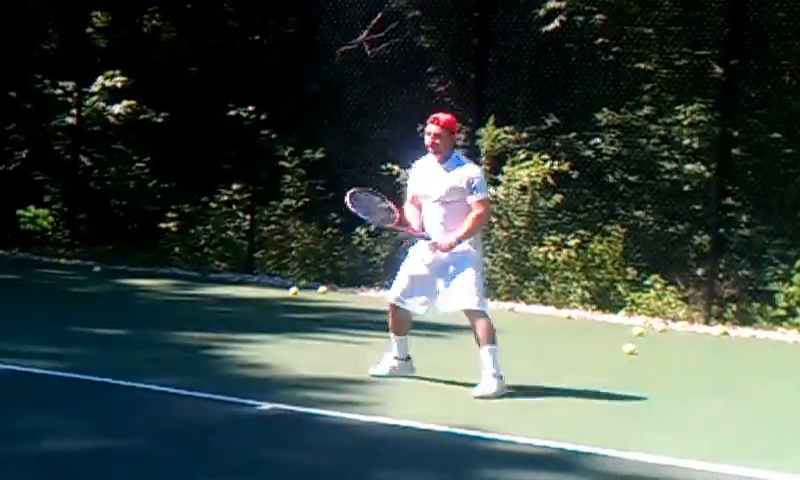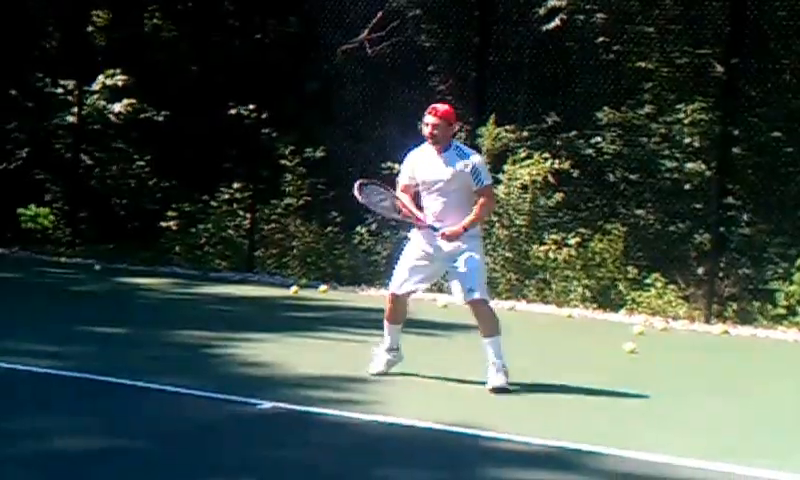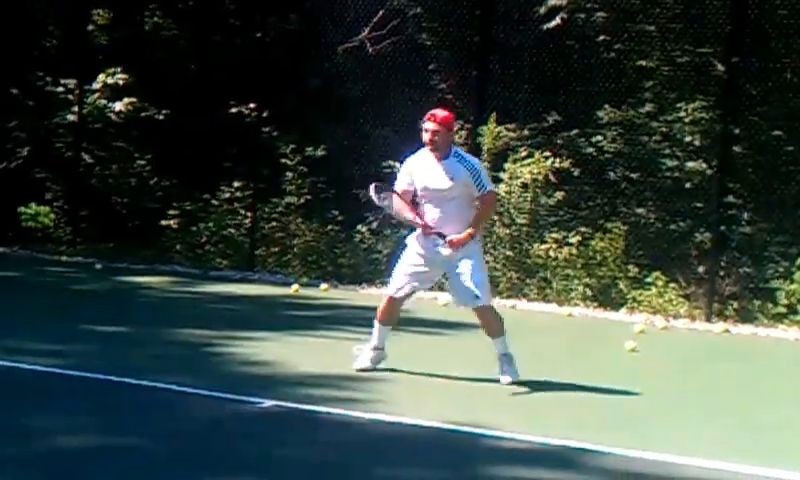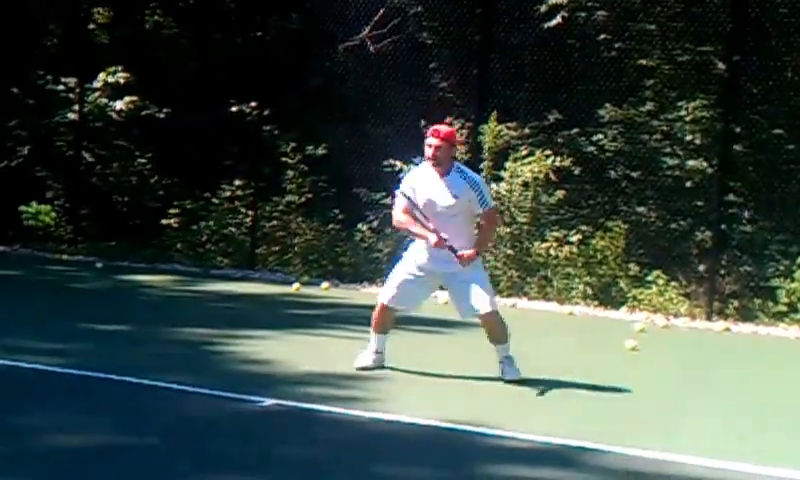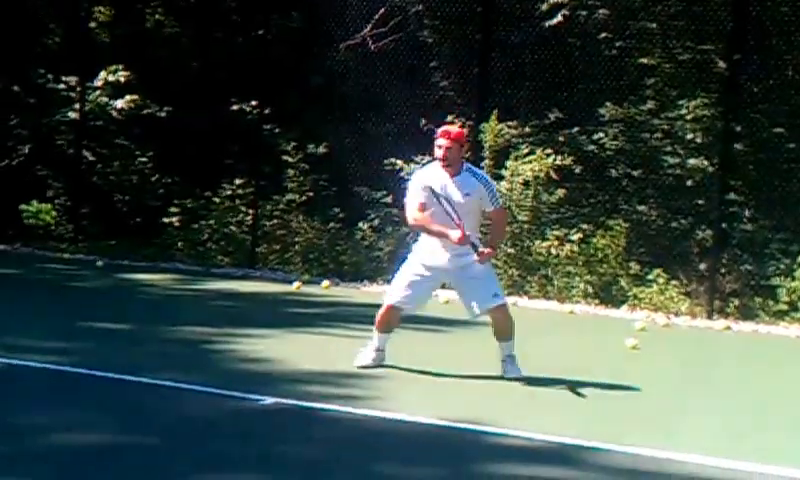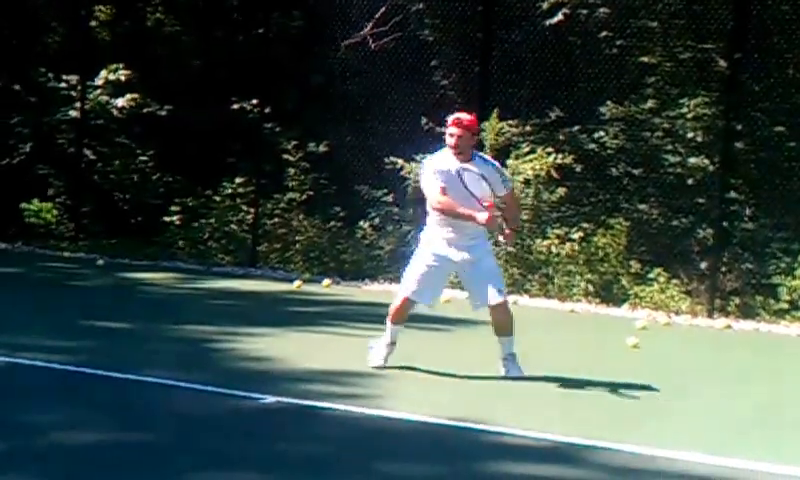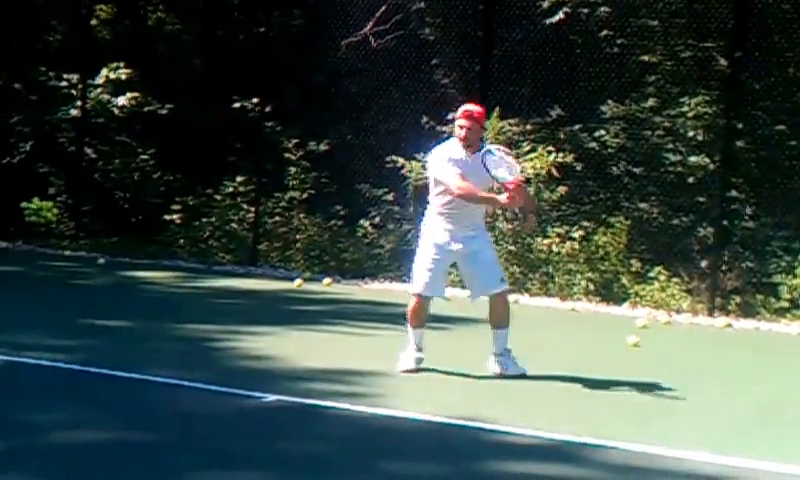
dt=0.1s
person 1, frame 1
left shoulder: (469, 171)
right shoulder: (420, 168)
left elbow: (481, 213)
right elbow: (411, 204)
left wrist: (454, 241)
right wrist: (413, 223)
left hip: (462, 251)
right hip: (426, 250)
left knee: (474, 309)
right knee: (396, 304)
left ankle: (492, 375)
right ankle: (401, 359)
person 1, frame 2
left shoulder: (470, 160)
right shoulder: (415, 156)
left elbow: (487, 199)
right elbow: (403, 191)
left wrist: (462, 228)
right wrist: (416, 212)
left hip: (463, 241)
right hip: (426, 238)
left knee: (477, 300)
right knee: (396, 293)
left ankle: (497, 366)
right ankle: (390, 350)
person 1, frame 3
left shoulder: (470, 166)
right shoulder: (413, 163)
left elbow: (488, 204)
right elbow: (399, 199)
left wrist: (470, 235)
right wrist: (417, 218)
left hip: (461, 246)
right hip: (424, 243)
left knee: (482, 305)
right knee: (393, 295)
left ankle: (504, 357)
right ankle: (375, 349)
person 1, frame 4
left shoulder: (471, 182)
right shoulder: (414, 177)
left elbow: (491, 219)
right elbow: (399, 217)
left wrist: (477, 251)
right wrist: (426, 235)
left hip: (462, 258)
right hip: (424, 254)
left knee: (488, 313)
right knee: (386, 303)
left ankle: (505, 360)
right ankle: (375, 352)
person 1, frame 5
left shoulder: (480, 181)
right shoulder: (422, 178)
left elbow: (499, 217)
right elbow: (414, 217)
left wrist: (494, 245)
right wrist: (449, 233)
left hip: (469, 257)
right hip: (429, 254)
left knee: (499, 309)
right knee: (392, 305)
left ankle: (508, 360)
right ankle: (375, 349)
person 1, frame 6
left shoulder: (490, 167)
right shoulder: (434, 164)
left elbow: (510, 198)
right elbow: (438, 202)
left wrist: (511, 227)
right wrist: (475, 216)
left hip: (476, 246)
right hip: (436, 243)
left knee: (499, 304)
right knee: (405, 298)
left ankle: (508, 358)
right ankle: (387, 343)
person 1, frame 7
right shoulder: (441, 155)
left elbow: (515, 188)
right elbow: (458, 189)
left wrist: (525, 209)
right wrist: (497, 200)
left hip: (475, 234)
right hip: (438, 234)
left knee: (498, 293)
right knee: (420, 294)
left ankle: (501, 354)
right ankle: (414, 349)
